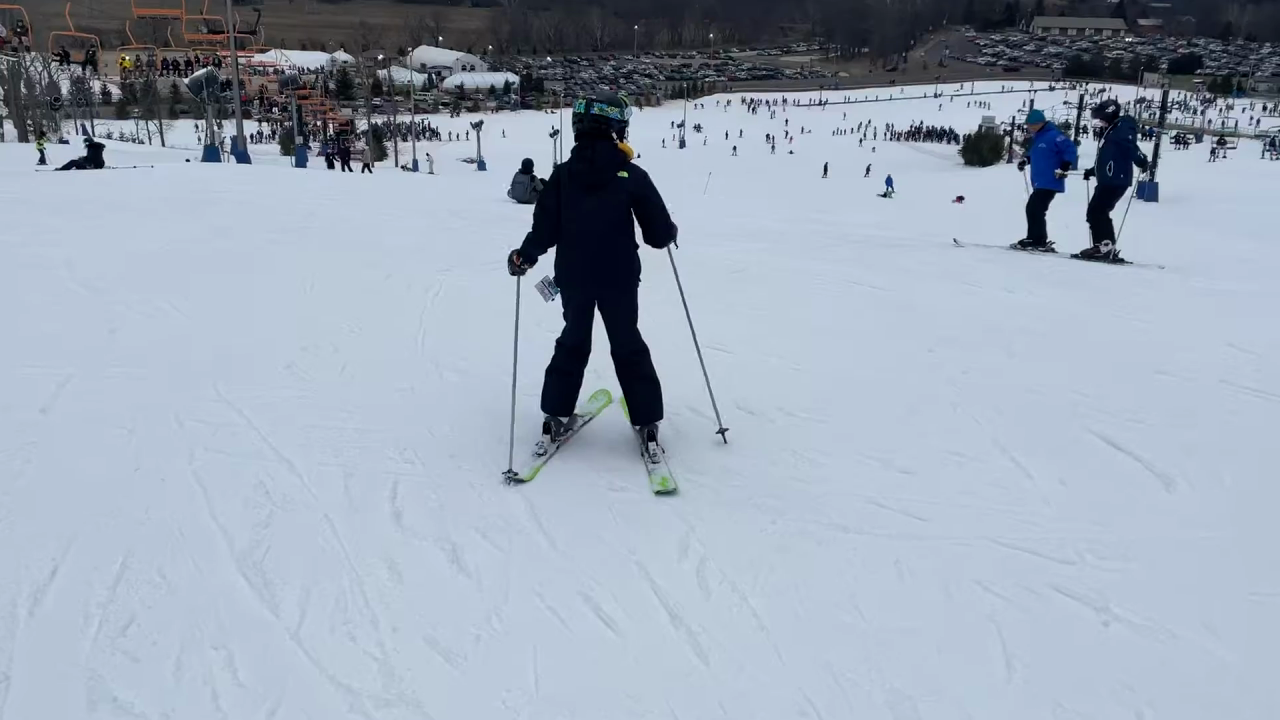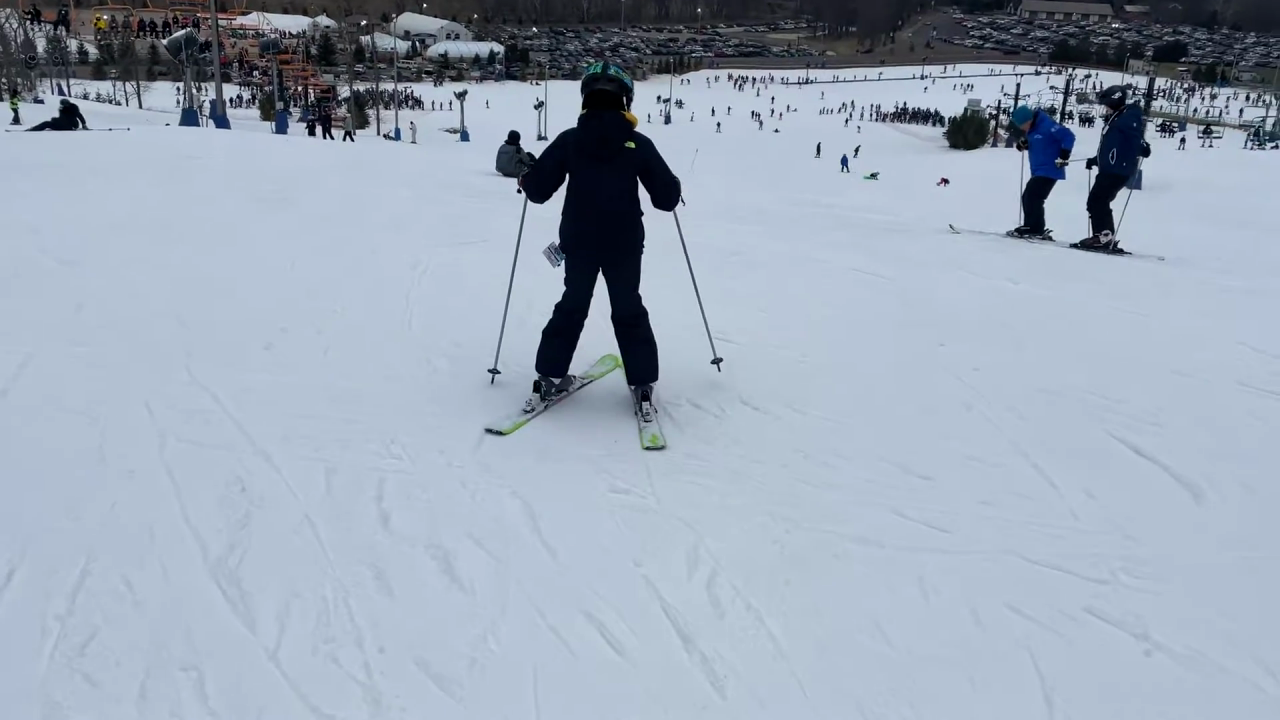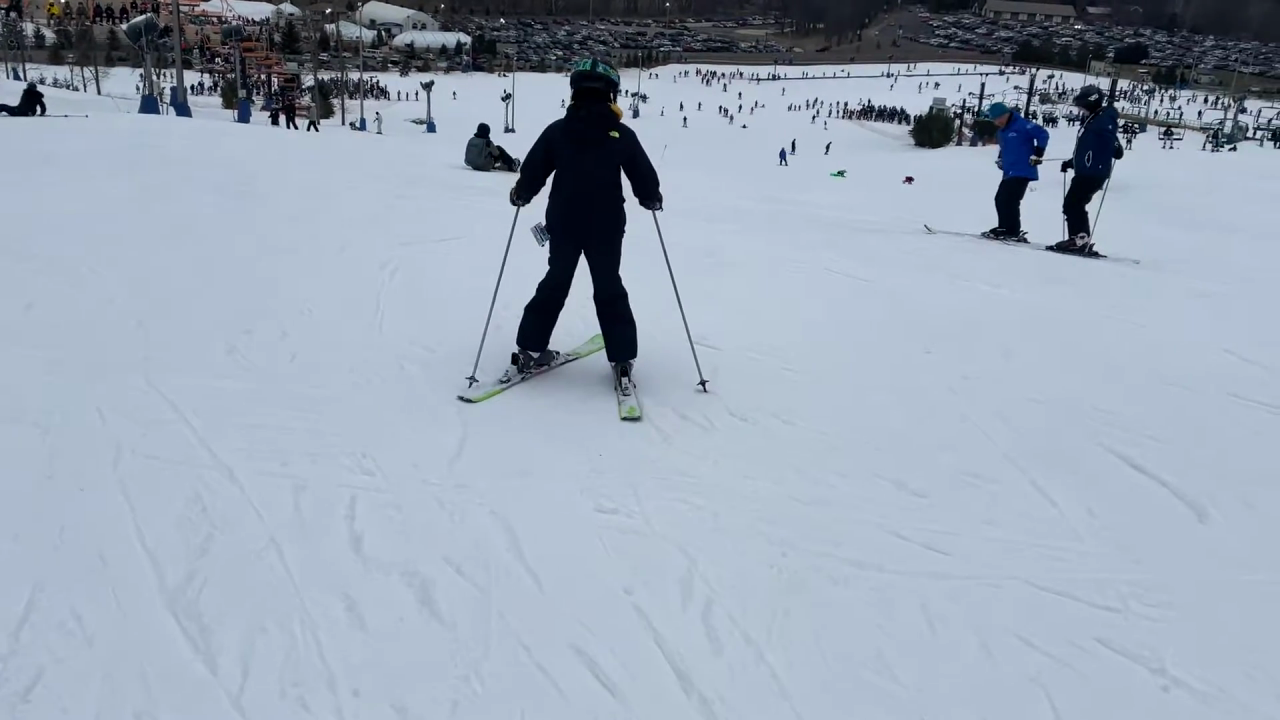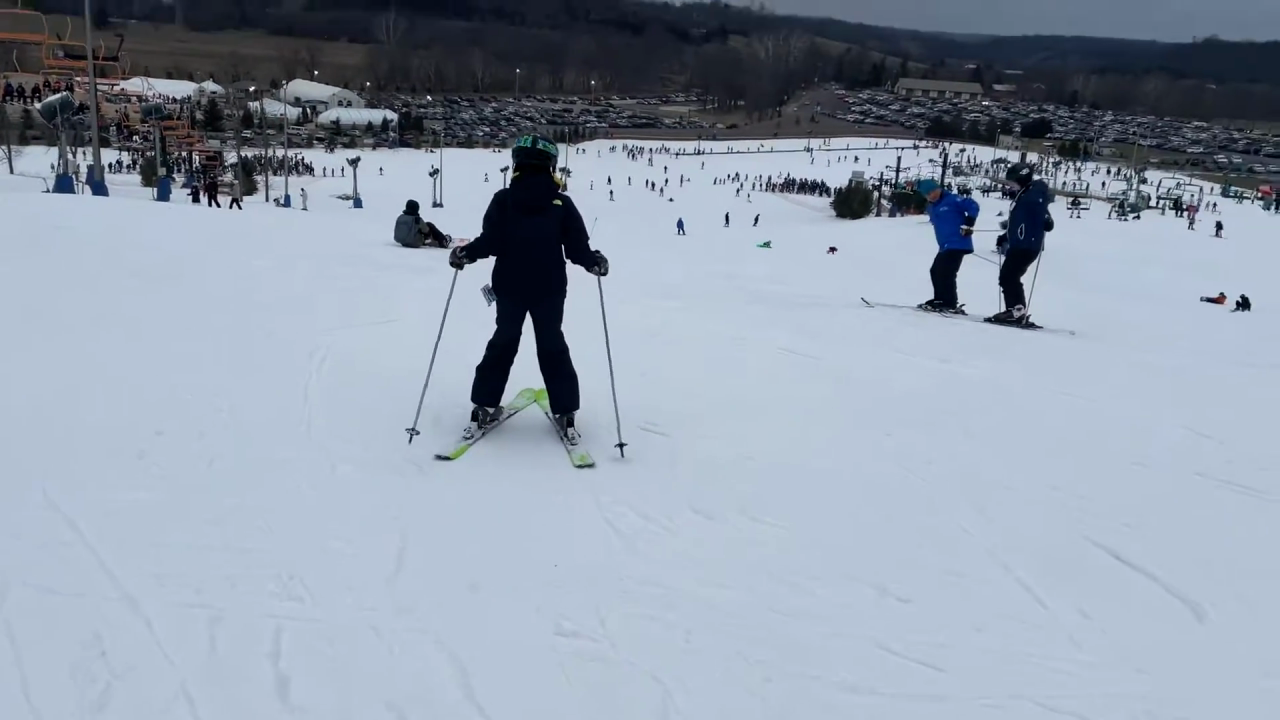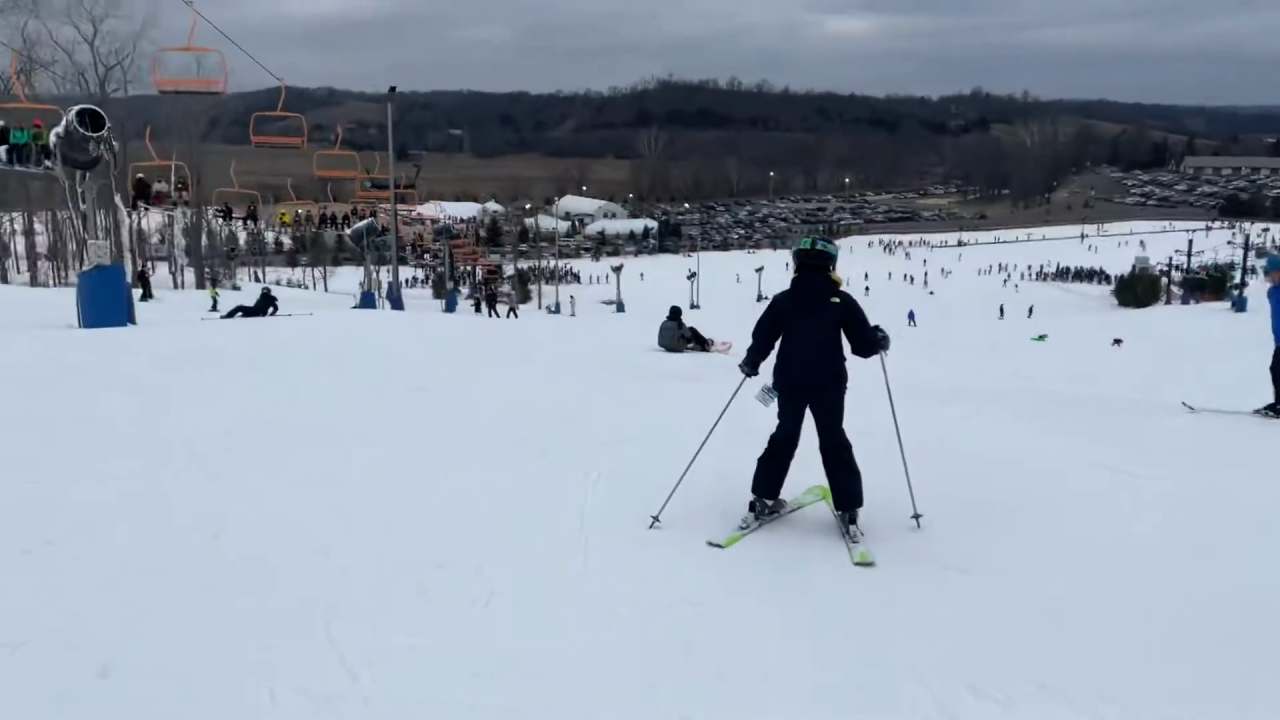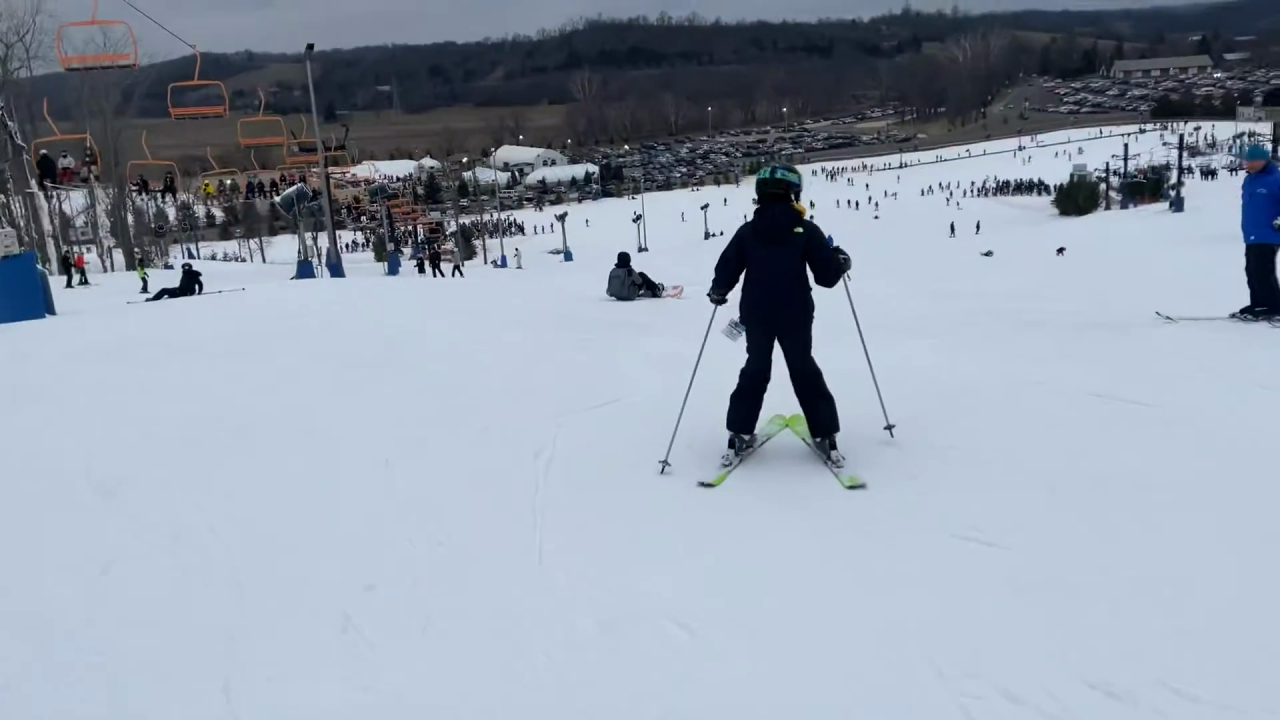
dt=0.7s
person 1, frame 1
left shoulder: (563, 173)
right shoulder: (632, 174)
left elbow: (545, 228)
right elbow: (658, 232)
left wrist: (524, 256)
right wrist: (669, 234)
left hip: (573, 275)
right hip: (619, 277)
left knee: (573, 341)
right knee: (628, 346)
left ankle: (557, 414)
right ankle: (646, 422)
person 1, frame 2
left shoulder: (569, 140)
right shoulder: (638, 144)
left elbow: (538, 189)
right elbow: (666, 196)
left wrist: (526, 181)
right wrist: (673, 191)
left hip: (578, 242)
right hip: (624, 244)
left knee: (572, 305)
right knee: (629, 310)
left ankle: (550, 376)
right ankle: (642, 383)
person 1, frame 3
left shoulder: (557, 130)
right shoulder: (622, 134)
left elbow: (532, 174)
right elbow: (645, 181)
left wrist: (521, 194)
right wrist: (651, 199)
left hip: (564, 225)
right hip: (606, 228)
left knee: (554, 284)
right knee: (609, 291)
left ankle: (530, 350)
right ankle: (622, 361)
person 1, frame 4
left shoulder: (504, 198)
right shoulder: (562, 203)
left elbow: (492, 241)
right elbow: (577, 248)
left wrist: (464, 253)
right wrist: (594, 262)
left hip: (510, 287)
right hip: (549, 289)
left knee: (503, 343)
right knee: (552, 347)
left ankle: (484, 407)
right ankle: (565, 413)
person 1, frame 5
left shoulder: (783, 300)
right shoulder: (842, 301)
left elbow: (763, 338)
right elbow: (863, 345)
left wrist: (751, 363)
right wrist: (880, 341)
left hip: (789, 383)
right hip: (828, 385)
left knee: (784, 437)
right knee: (834, 442)
left ankle: (764, 499)
right ankle: (848, 510)
person 1, frame 6
left shoulder: (747, 232)
right shoulder: (807, 231)
left elbow: (726, 271)
right elbow: (826, 276)
left wrist: (718, 293)
right wrist: (840, 263)
left hip: (756, 316)
right hip: (795, 316)
left knee: (755, 370)
right knee: (805, 371)
left ankle: (740, 435)
right ankle: (825, 437)
